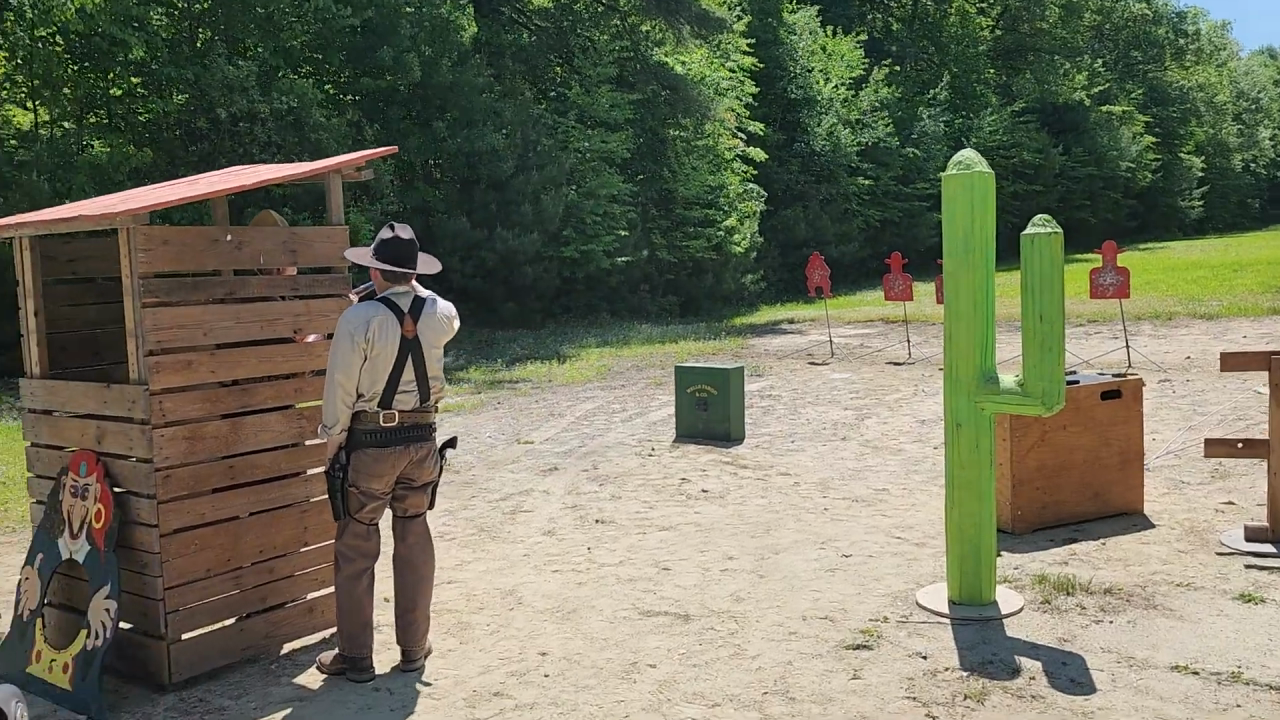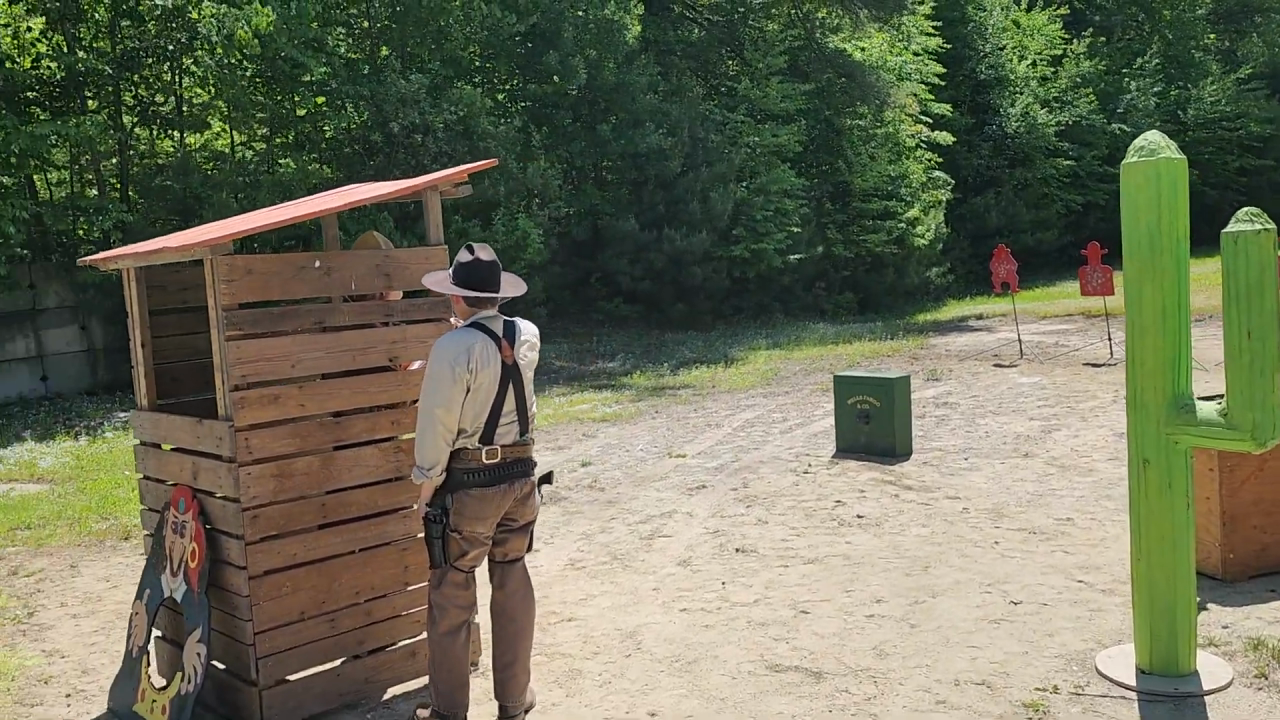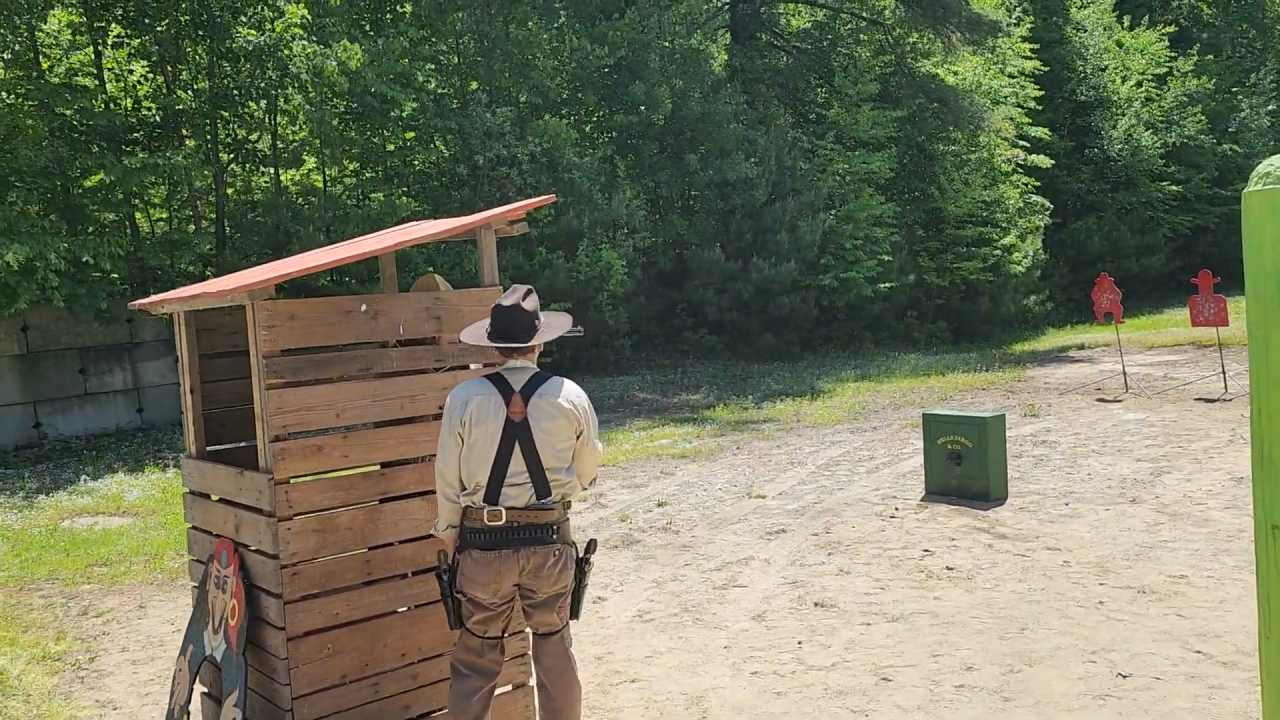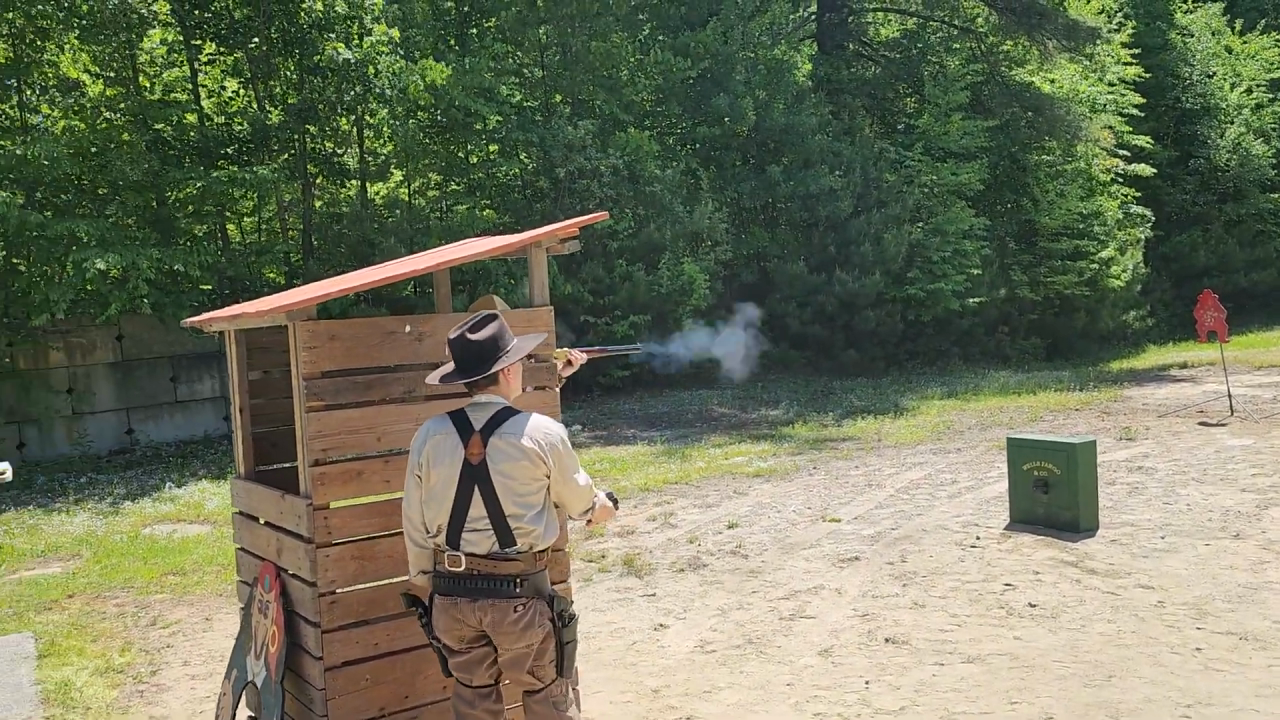
dt=1s
person 1, frame 1
left shoulder: (359, 318)
right shoulder: (440, 314)
left elbow: (340, 390)
left wrist: (332, 444)
right wrist: (412, 286)
left hip: (370, 443)
right hip: (420, 441)
left knee: (356, 550)
right knee: (414, 542)
left ankle: (356, 656)
right ankle: (414, 647)
person 1, frame 2
left shoulder: (453, 346)
right shoulder: (528, 336)
left elbow: (436, 426)
left wrist: (427, 486)
left hip: (468, 483)
right hip: (519, 476)
left knee: (452, 595)
right knee: (513, 584)
person 1, frame 3
left shoulder: (465, 397)
right shoulder: (569, 396)
left elbow: (448, 478)
right elbow: (588, 471)
left wrist: (450, 535)
left hip: (484, 544)
right hip: (548, 542)
left knee: (474, 661)
right knee: (553, 650)
person 1, frame 4
left shoulder: (430, 435)
right shoulder: (542, 433)
left elbow: (415, 524)
right elbow: (580, 501)
left wrist: (426, 584)
right wrist: (602, 508)
left hip: (453, 594)
right hip: (520, 593)
